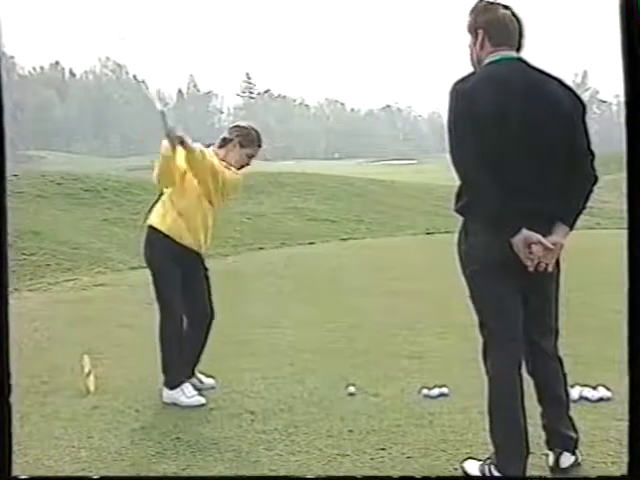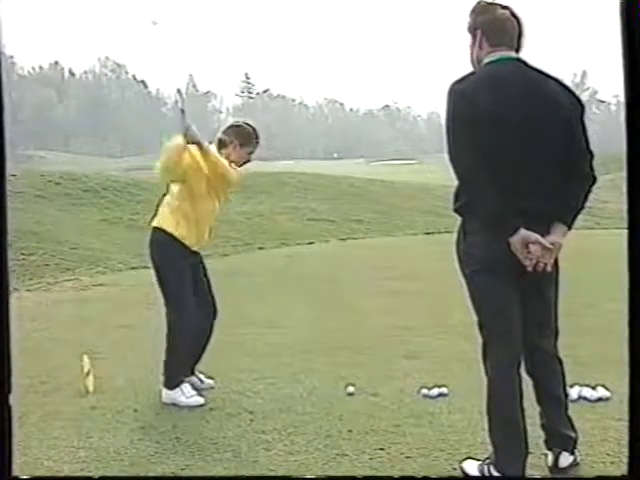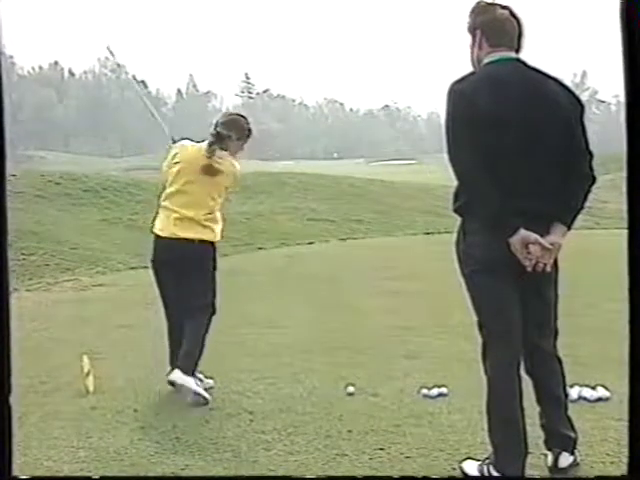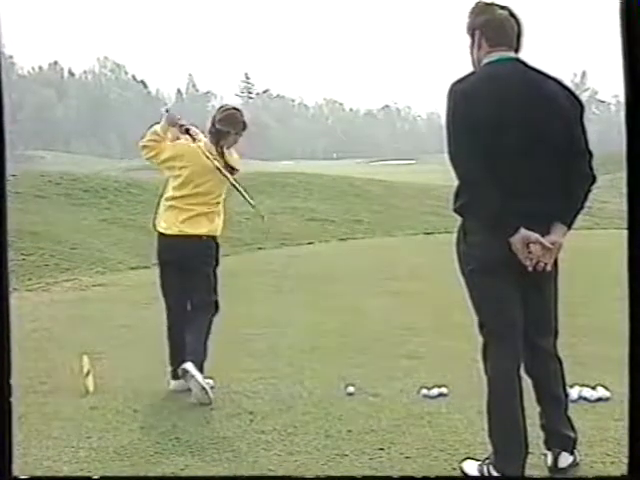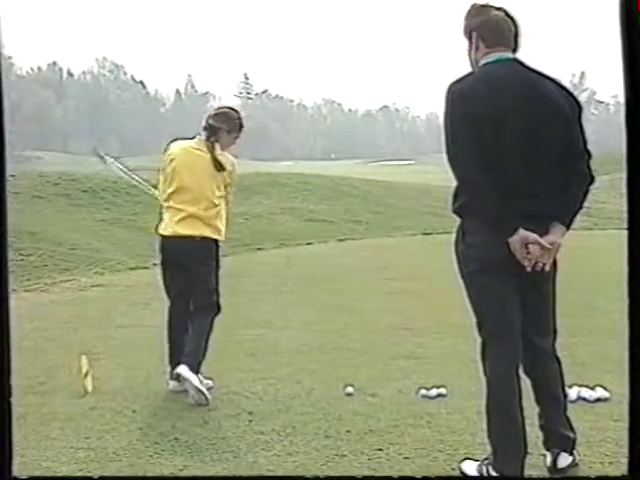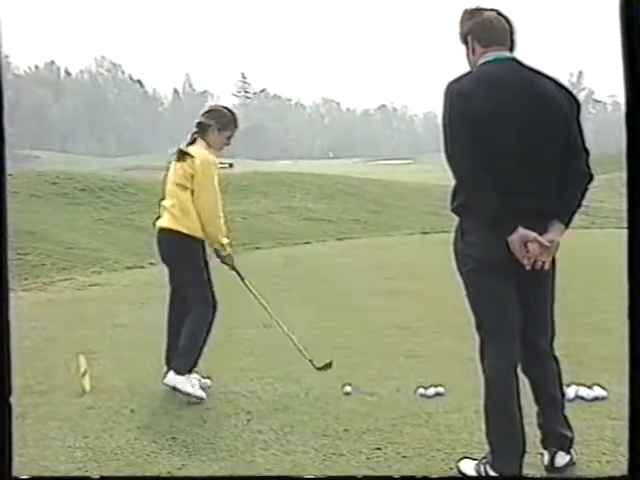
dt=0.5s
person 1, frame 1
left shoulder: (469, 91)
right shoulder: (560, 92)
left elbow: (472, 172)
right elbow: (583, 170)
left wrist: (513, 232)
right wrist: (558, 228)
left hip: (489, 236)
right hip: (544, 236)
left knee: (503, 349)
right knee: (543, 343)
person 1, frame 2
left shoulder: (467, 91)
right shoulder: (558, 93)
left elbow: (470, 172)
right elbow: (582, 171)
left wrist: (510, 231)
right wrist: (557, 228)
left hip: (488, 237)
right hip: (542, 235)
left knee: (502, 349)
right knee: (542, 343)
person 1, frame 3
left shoulder: (467, 91)
right shoulder: (559, 93)
left elbow: (470, 173)
right elbow: (582, 170)
left wrist: (510, 231)
right wrist: (556, 228)
left hip: (487, 237)
right hip: (542, 236)
left knee: (502, 349)
right knee: (542, 343)
person 1, frame 4
left shoulder: (468, 91)
right shoulder: (558, 93)
left elbow: (470, 172)
right elbow: (582, 170)
left wrist: (510, 231)
right wrist: (557, 227)
left hip: (488, 237)
right hip: (542, 235)
left knee: (503, 348)
right knee: (542, 343)
person 1, frame 5
left shoulder: (465, 92)
right shoulder: (556, 93)
left elbow: (469, 173)
right elbow: (580, 170)
left wrist: (510, 231)
right wrist: (556, 227)
left hip: (486, 237)
right hip: (541, 236)
left knee: (501, 348)
right knee: (540, 343)
person 1, frame 6
left shoulder: (463, 91)
right shoulder: (554, 92)
left elbow: (467, 172)
right elbow: (579, 168)
left wrist: (508, 229)
right wrist: (555, 226)
left hip: (486, 235)
right hip: (540, 234)
left knee: (500, 347)
right knee: (539, 341)
person 2, frame 1
left shoulder: (231, 178)
right shoulder: (183, 157)
left elbow: (210, 171)
right elbow: (163, 178)
left wrist: (188, 148)
right wrist: (171, 146)
left hip: (192, 250)
right hip: (163, 242)
left knee: (202, 316)
right knee: (173, 314)
left ankle: (185, 373)
right ankle: (173, 386)
person 2, frame 2
left shoulder: (229, 174)
right shoulder: (193, 157)
left elbow: (220, 171)
right elbow: (167, 169)
left wrist: (202, 146)
right wrist: (184, 142)
left hip: (189, 247)
right hip: (169, 243)
left knee: (206, 311)
right knee: (182, 314)
left ankle: (185, 372)
right ankle: (173, 386)
person 2, frame 3
left shoulder: (182, 152)
right shoulder: (231, 169)
left hip: (164, 242)
right hip: (198, 246)
left knee: (176, 309)
right knee: (200, 311)
left ankle: (181, 370)
right ankle: (184, 370)
person 2, frame 4
left shoulder: (184, 151)
right shoulder: (230, 163)
left elbow: (149, 148)
left wrist: (166, 125)
right wrist: (186, 130)
left hip: (169, 239)
right hip: (201, 242)
left knee: (176, 307)
right knee: (203, 307)
left ankle: (179, 372)
right ankle: (192, 363)
person 2, frame 5
left shoulder: (176, 151)
right shoulder: (227, 165)
left elbow: (164, 192)
left hip: (170, 239)
right hip: (202, 243)
left knee: (179, 306)
right knee: (205, 309)
left ankle: (178, 371)
right ankle: (189, 367)
person 2, frame 6
left shoulder: (185, 153)
right shoulder: (204, 159)
right elbow: (209, 209)
left wrist: (215, 242)
right wrist: (222, 246)
left hip: (169, 234)
right hip: (184, 239)
left knee: (181, 303)
right knee: (203, 305)
left ankle: (176, 369)
right ankle: (180, 371)
